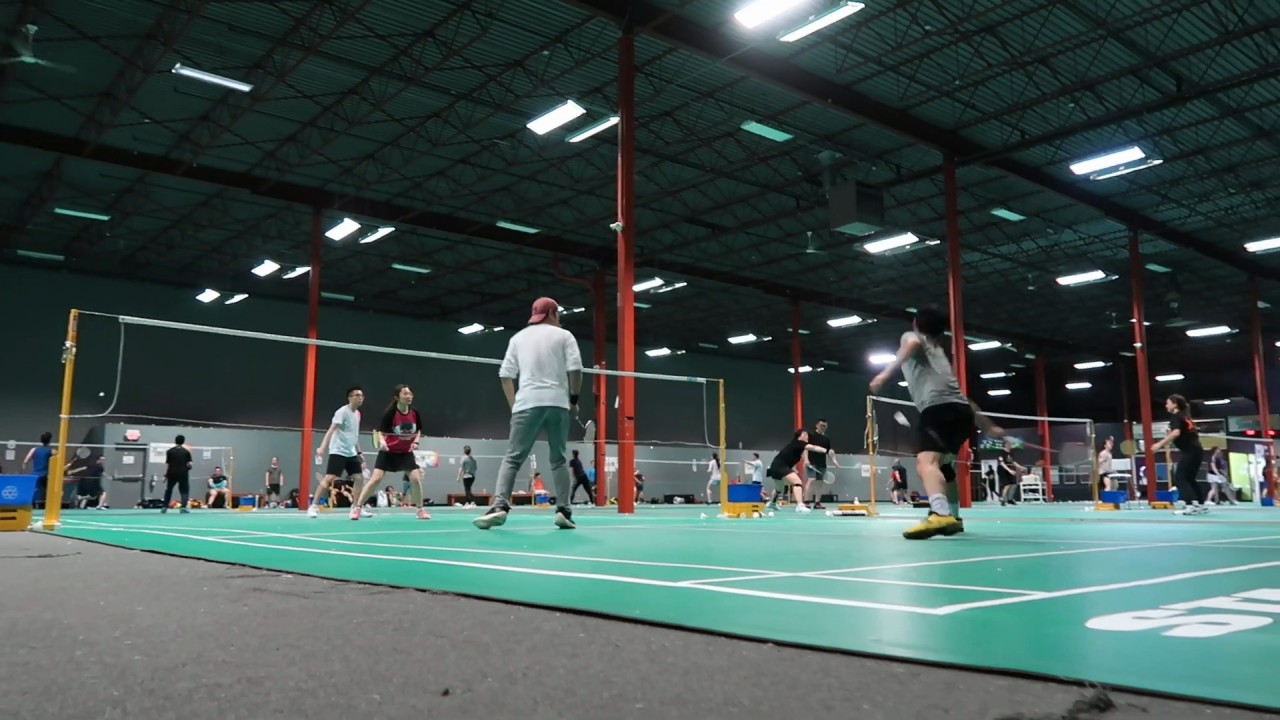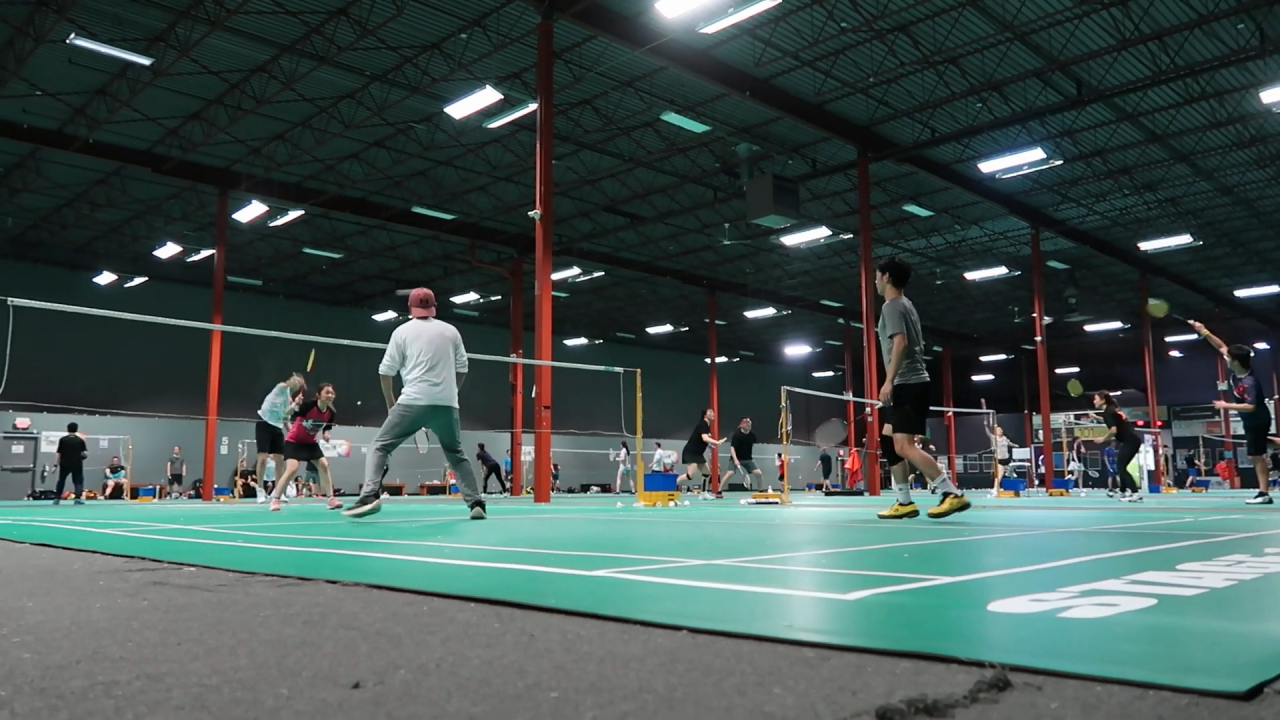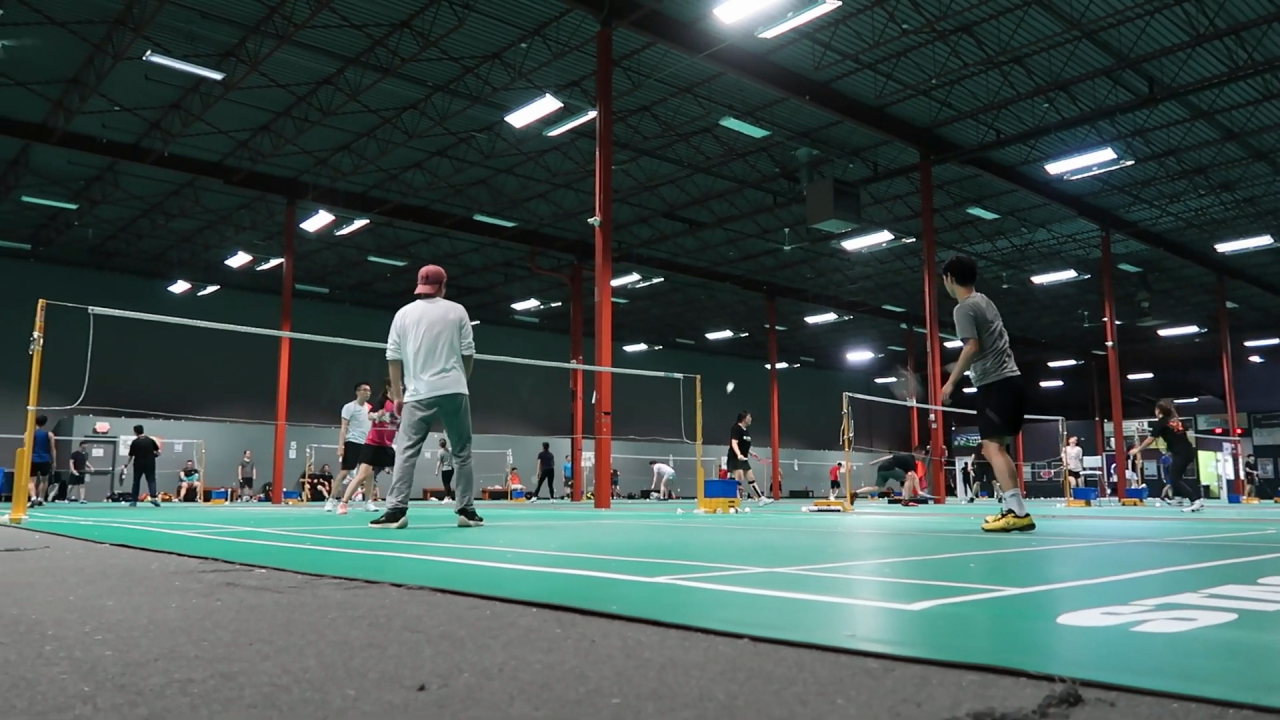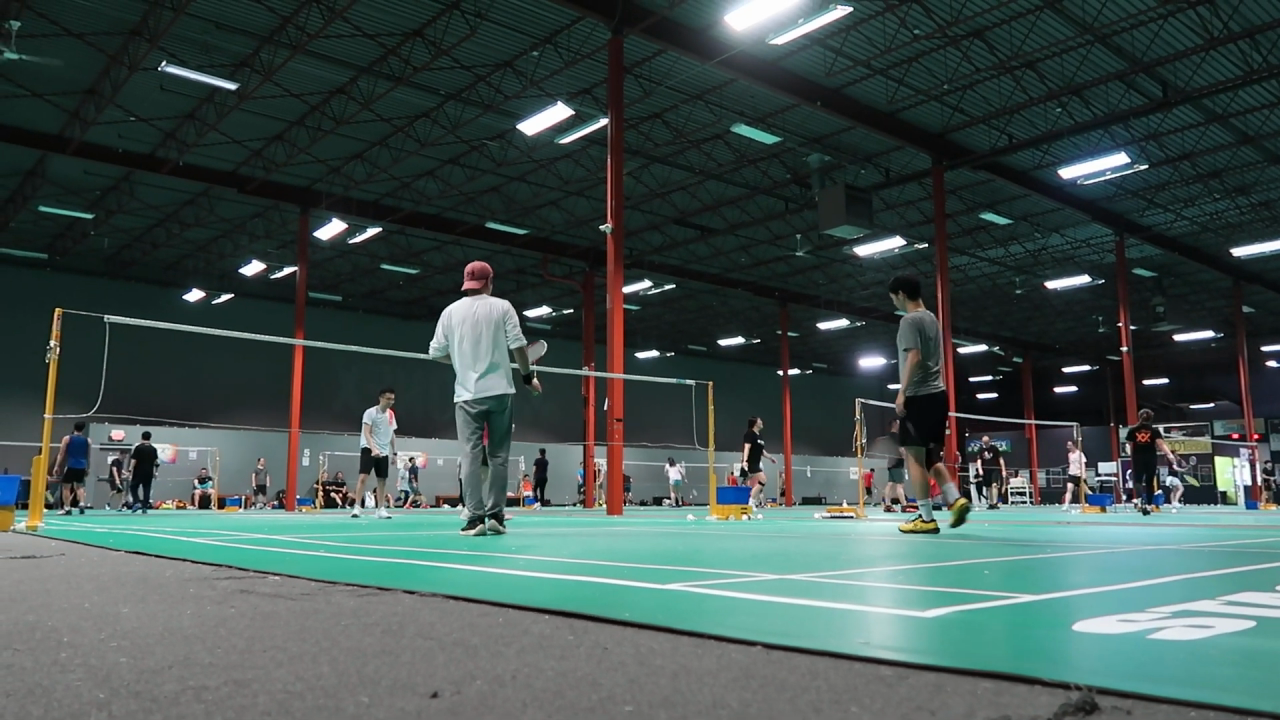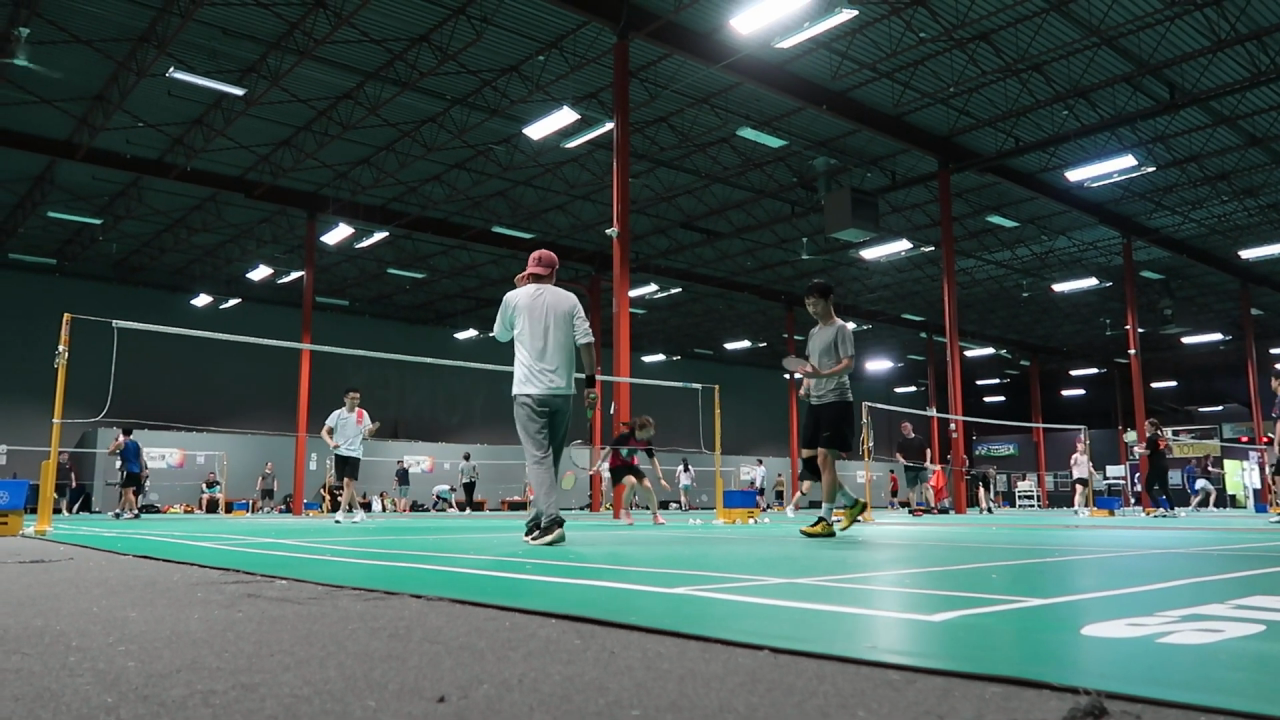
dt=1s
person 1, frame 1
left shoulder: (518, 337)
right shoulder: (564, 335)
left elbow: (506, 374)
right elbow: (575, 369)
left wrist: (513, 406)
right wrist: (574, 398)
left hip: (526, 405)
right hip: (557, 404)
left knee: (512, 459)
right knee: (558, 460)
left ankle: (500, 507)
right ankle: (563, 511)
person 1, frame 2
left shoulder: (402, 331)
right shoulder: (451, 331)
left elbow: (386, 372)
right elbow: (462, 369)
left wrist: (392, 404)
left hip: (414, 401)
right hip: (446, 404)
left knee: (380, 446)
right knee: (457, 456)
left ankle: (370, 496)
right ankle: (476, 503)
person 1, frame 3
left shoulder: (404, 314)
right shoulder: (457, 311)
left elbow: (394, 357)
right elbow: (467, 353)
left wrist: (398, 394)
left hip: (419, 394)
right hip: (453, 391)
left knee: (406, 452)
right knee: (462, 453)
left ankle: (396, 511)
right ankle: (466, 510)
person 1, frame 4
left shoulder: (450, 312)
right shoulder: (503, 307)
left elbow: (435, 352)
right elbow: (518, 345)
right wrist: (528, 377)
left hip: (467, 394)
right hip: (500, 391)
left knee: (471, 455)
right knee: (499, 454)
left ankle: (476, 518)
right ankle: (496, 515)
person 1, frame 5
left shoulder: (514, 297)
right shoulder: (569, 300)
left elbow: (501, 335)
right elbow: (586, 341)
right wrist: (591, 381)
left hip: (529, 389)
right hip: (562, 390)
left knee: (538, 457)
right knee: (551, 458)
left ankle: (551, 521)
right ankle: (539, 520)
person 2, frame 1
left shoulder: (910, 338)
right shoulder: (937, 352)
left elbow: (912, 344)
left wrist: (887, 372)
right wrist: (988, 425)
left hip: (939, 408)
right hip: (961, 413)
left knee: (926, 461)
right knee: (941, 462)
left ankle: (940, 514)
right ankle: (947, 514)
person 2, frame 2
left shoulder: (892, 306)
right shoulder: (906, 305)
left elbow: (900, 343)
left wrist: (888, 381)
left hip: (909, 384)
right hip: (909, 385)
left knee: (904, 445)
right knee: (889, 441)
left ankle: (953, 494)
right ankle: (905, 502)
person 2, frame 3
left shoulder: (963, 308)
right shoulder: (984, 301)
left elbow: (972, 347)
left wrist: (952, 380)
left hip: (994, 385)
right hip: (1013, 381)
left knee: (994, 449)
right knee: (999, 448)
left ankle: (1017, 512)
right ankle: (1011, 510)
person 2, frame 4
left shoulder: (909, 320)
right shoulder: (930, 318)
left elbow: (913, 358)
left wrist: (901, 394)
left hip: (918, 398)
right hip: (936, 395)
left knee: (913, 458)
right knee: (930, 456)
left ankle: (927, 518)
right ankle: (956, 499)
person 2, frame 5
left shoulder: (840, 329)
right shoulder: (813, 332)
left elbow: (848, 364)
left wrist: (820, 374)
right wrist: (805, 385)
left hip: (836, 403)
right hip: (815, 404)
left knee: (824, 459)
right knee: (808, 459)
left ankle: (826, 519)
right ankle: (852, 502)
